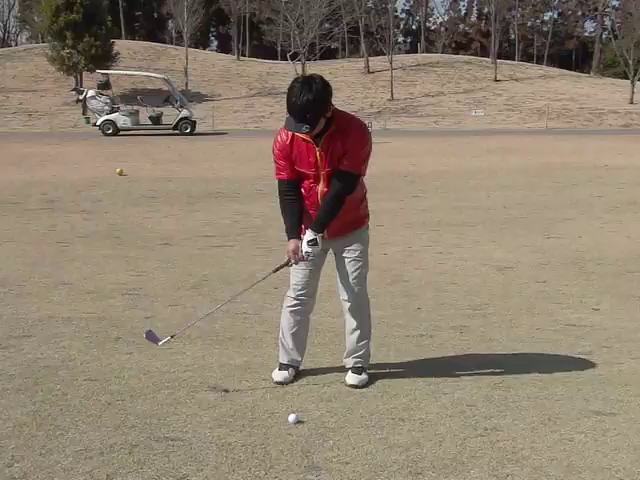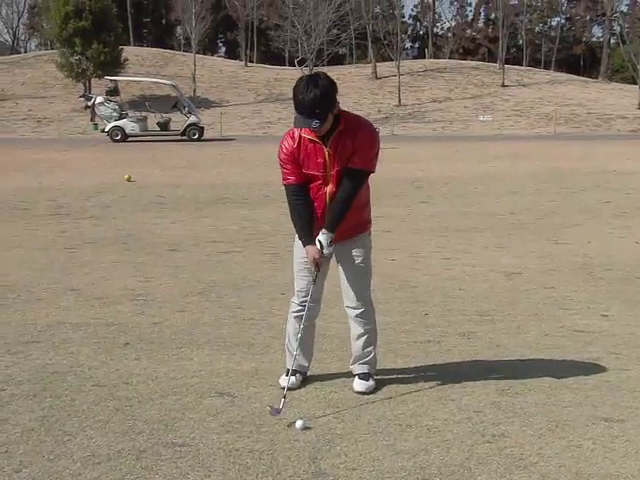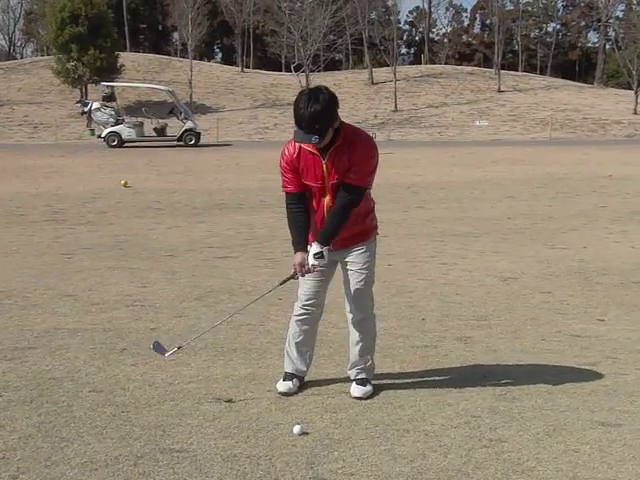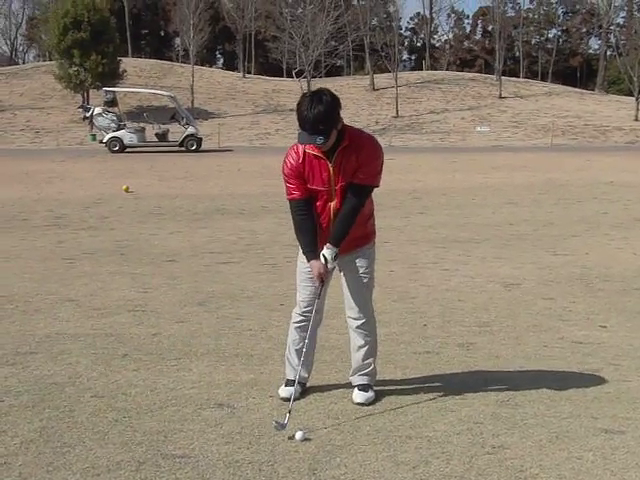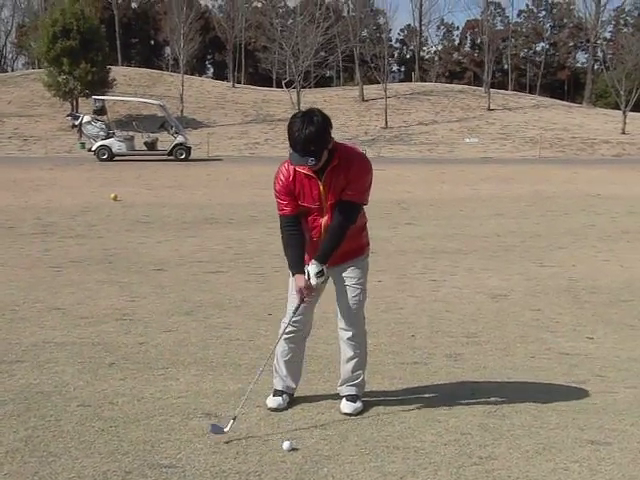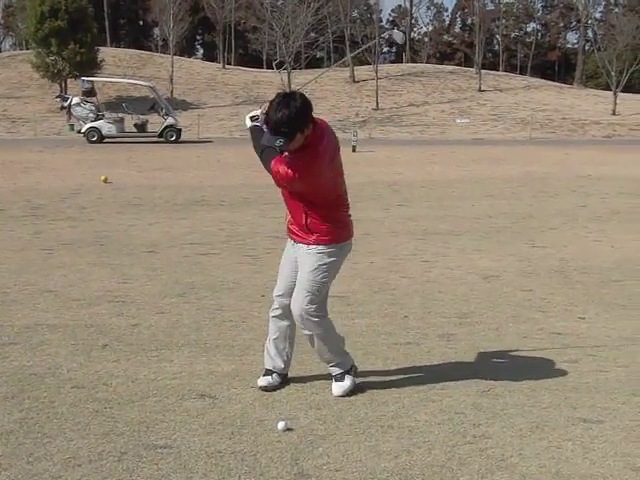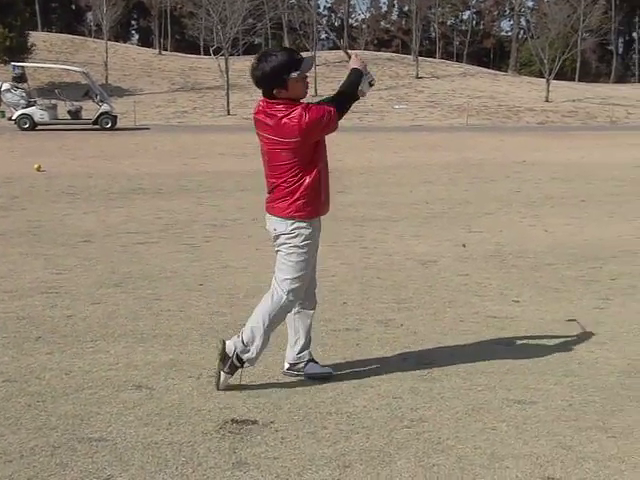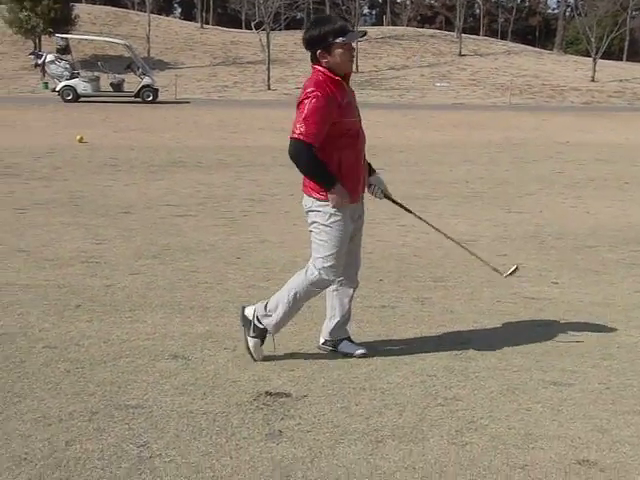
dt=0.7s
person 1, frame 1
left shoulder: (355, 132)
right shoulder: (285, 138)
left elbow: (344, 188)
right elbow: (288, 190)
left wrist: (316, 232)
right wrist: (294, 236)
left hip: (350, 228)
right hip: (306, 229)
left knee: (355, 296)
right knee: (297, 296)
left ankle: (356, 361)
right ankle: (289, 360)
person 1, frame 2
left shoulder: (363, 132)
right shoulder: (291, 142)
left elbow: (350, 187)
right elbow: (296, 196)
left wrist: (328, 232)
right wrist: (308, 241)
left hip: (352, 233)
right hip: (310, 235)
left knee: (359, 302)
right knee: (303, 302)
left ankle: (363, 368)
right ankle: (297, 365)
person 1, frame 3
left shoulder: (362, 146)
right shoulder: (292, 152)
left elbow: (348, 202)
right elbow: (295, 203)
left wrist: (320, 245)
right wrist: (300, 248)
left hip: (357, 240)
right hip: (315, 241)
left knee: (360, 308)
right knee: (305, 307)
left ankle: (361, 373)
right ankle: (294, 371)
person 1, frame 4
left shoulder: (367, 147)
right shoulder: (295, 157)
left elbow: (355, 202)
right elbow: (300, 211)
left wrist: (332, 248)
right wrist: (312, 256)
left hip: (356, 245)
right hip: (314, 246)
left knee: (360, 314)
right knee: (304, 312)
left ankle: (363, 379)
right ankle: (295, 376)
person 1, frame 5
left shoulder: (357, 164)
right shoulder: (287, 173)
left elbow: (344, 220)
right elbow: (291, 225)
left wrist: (319, 264)
right wrist: (297, 272)
left hip: (349, 257)
right hip: (307, 257)
left knee: (351, 324)
right knee: (294, 323)
left ankle: (351, 389)
right ankle: (283, 386)
person 1, frame 6
left shoulder: (300, 168)
right shoulder: (321, 128)
left elbow: (272, 160)
left wrist: (257, 129)
right wrist: (263, 127)
left hip: (325, 242)
right hip: (302, 237)
left knee: (305, 309)
right knee: (281, 301)
left ankle: (343, 368)
right ankle: (276, 367)
person 1, frame 7
left shoulder: (265, 111)
right shoulder: (300, 120)
left elbow: (323, 110)
right elbow: (334, 109)
left wrist: (352, 88)
right wrist: (354, 72)
left hip: (294, 215)
right hip: (296, 220)
left knee: (304, 291)
right knee: (286, 291)
left ankle: (298, 359)
right ankle: (239, 350)
person 1, frame 8
left shoulder: (340, 86)
right shoulder: (317, 94)
right elbow: (299, 150)
left wrist: (369, 173)
right wrist: (333, 188)
left hip: (350, 198)
right hip: (330, 200)
left knee: (347, 271)
right knee: (323, 271)
left ankle: (334, 335)
right ankle: (260, 318)
